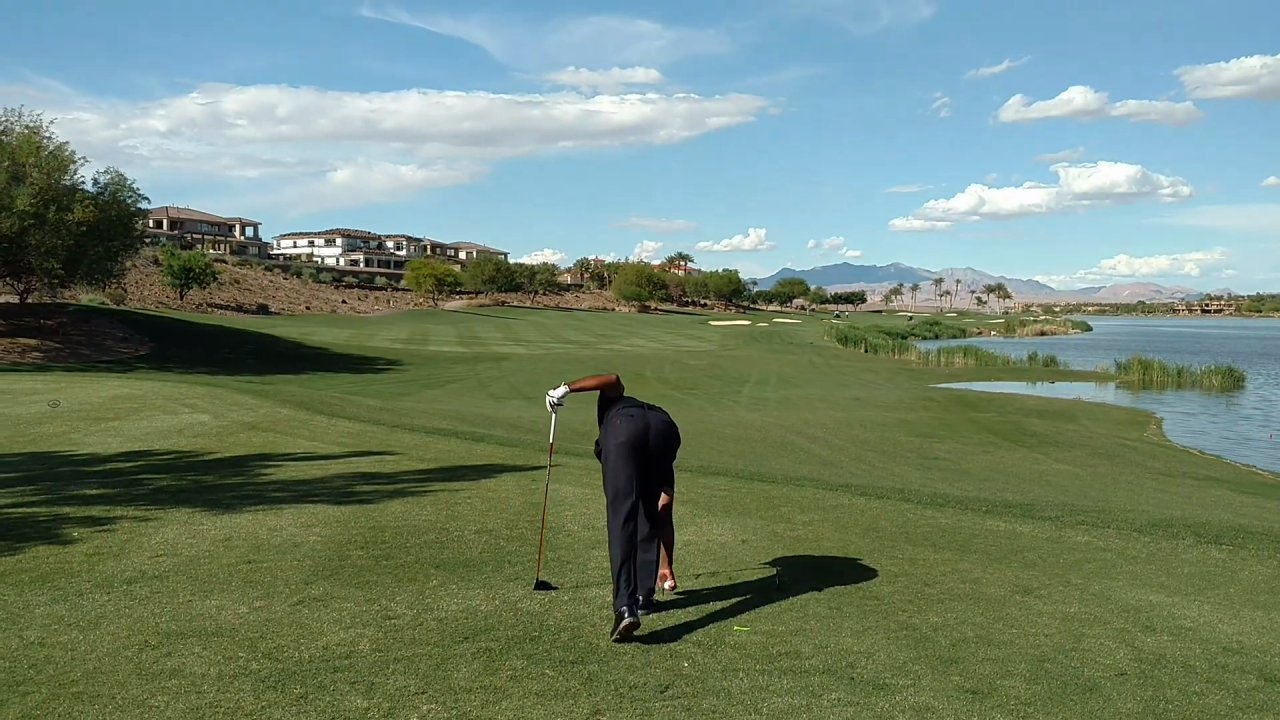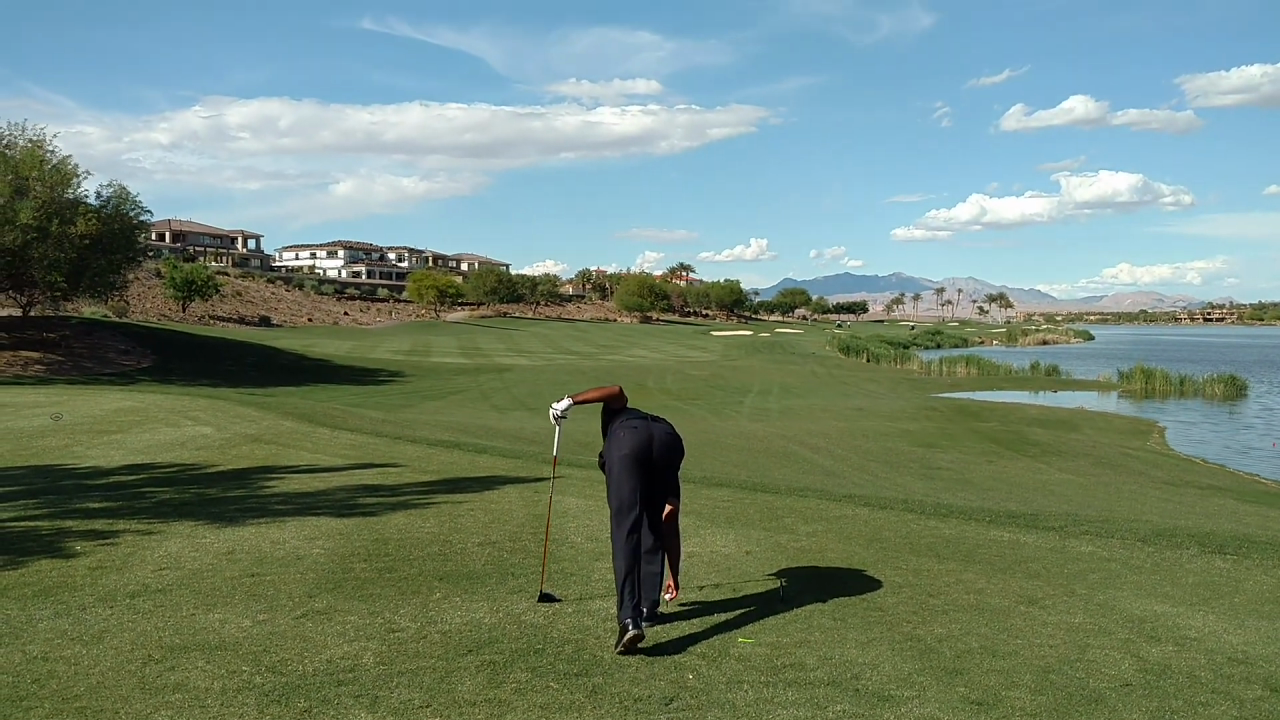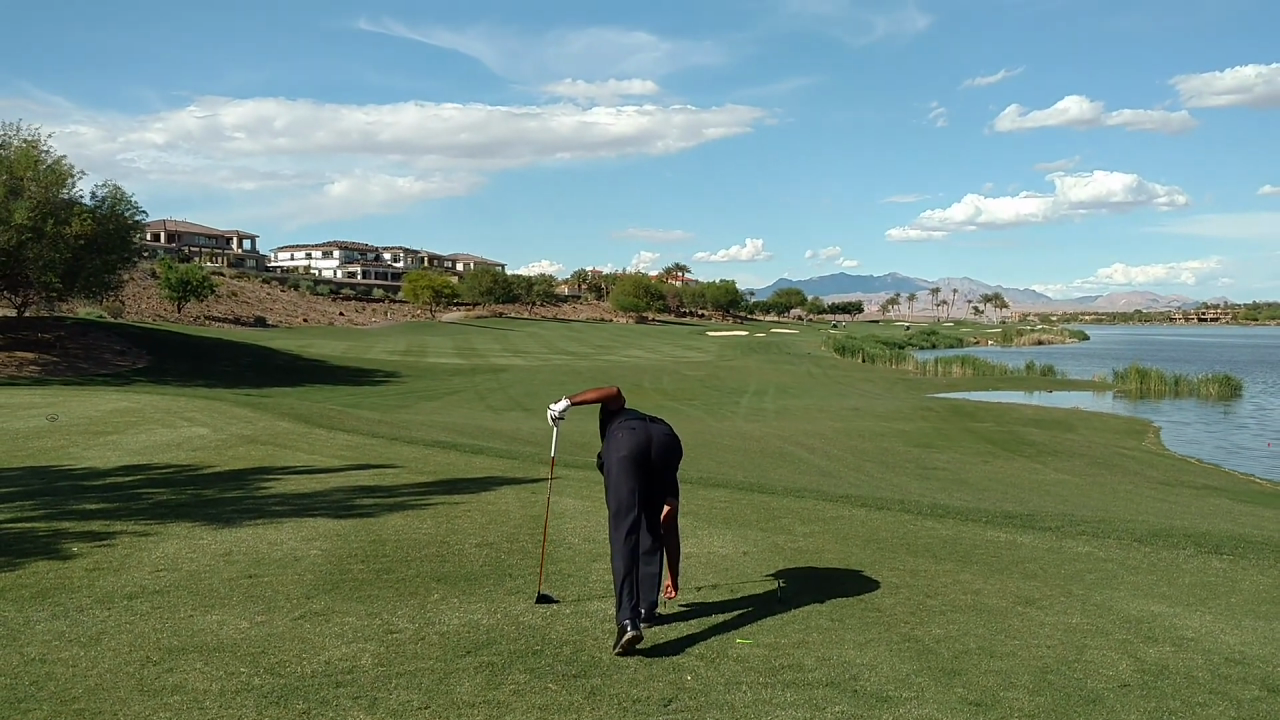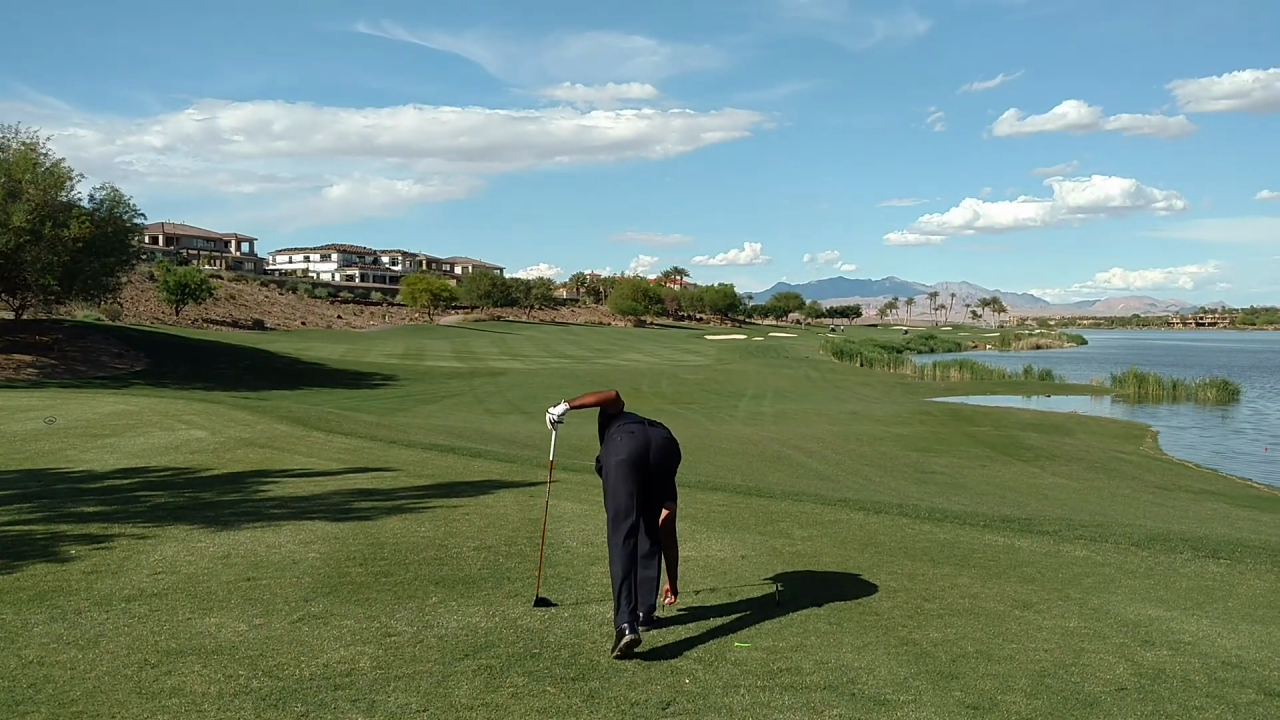
dt=0.3s
person 1, frame 1
left shoulder: (614, 409)
left elbow: (614, 381)
right elbow: (665, 514)
left wrist: (567, 388)
right wrist: (667, 566)
left hip: (623, 427)
right hip: (665, 431)
left knee: (621, 520)
right knee: (649, 515)
left ankle: (625, 607)
right ankle: (643, 595)
person 1, frame 2
left shoulder: (618, 420)
left elbow: (617, 392)
right elbow: (670, 526)
left wrist: (570, 401)
right wrist: (674, 577)
left hip: (627, 439)
right hip: (669, 442)
left knee: (625, 532)
right knee: (654, 527)
left ankle: (629, 620)
right ankle: (648, 607)
person 1, frame 3
left shoulder: (615, 420)
left elbow: (614, 393)
right elbow: (669, 526)
left wrist: (568, 402)
right wrist: (673, 578)
left hip: (626, 439)
right hip: (667, 443)
left knee: (624, 533)
right knee: (652, 527)
left ankle: (628, 621)
right ankle: (646, 609)
person 1, frame 4
left shoulder: (614, 424)
right shoulder: (665, 482)
left elbow: (613, 397)
right elbow: (668, 530)
left wrist: (566, 406)
right wrist: (672, 582)
left hip: (624, 444)
right hip: (666, 447)
left knee: (622, 537)
right knee: (650, 531)
left ankle: (626, 624)
right ankle: (644, 612)
